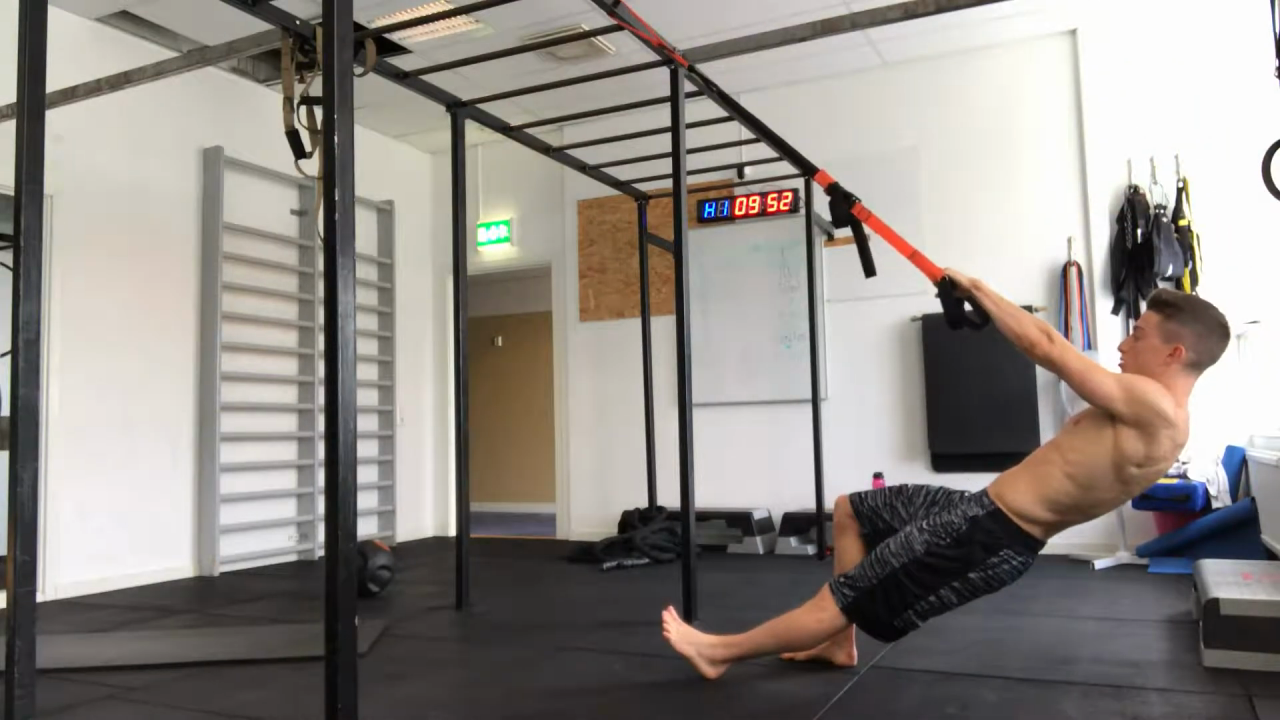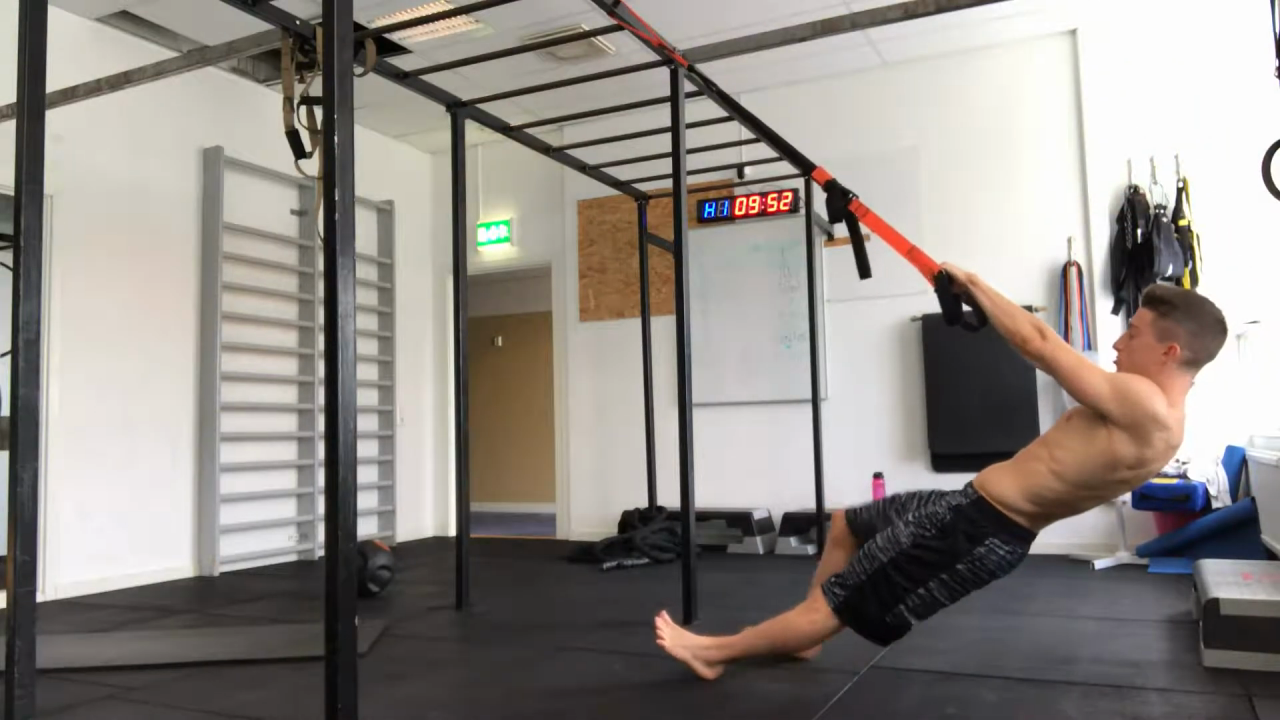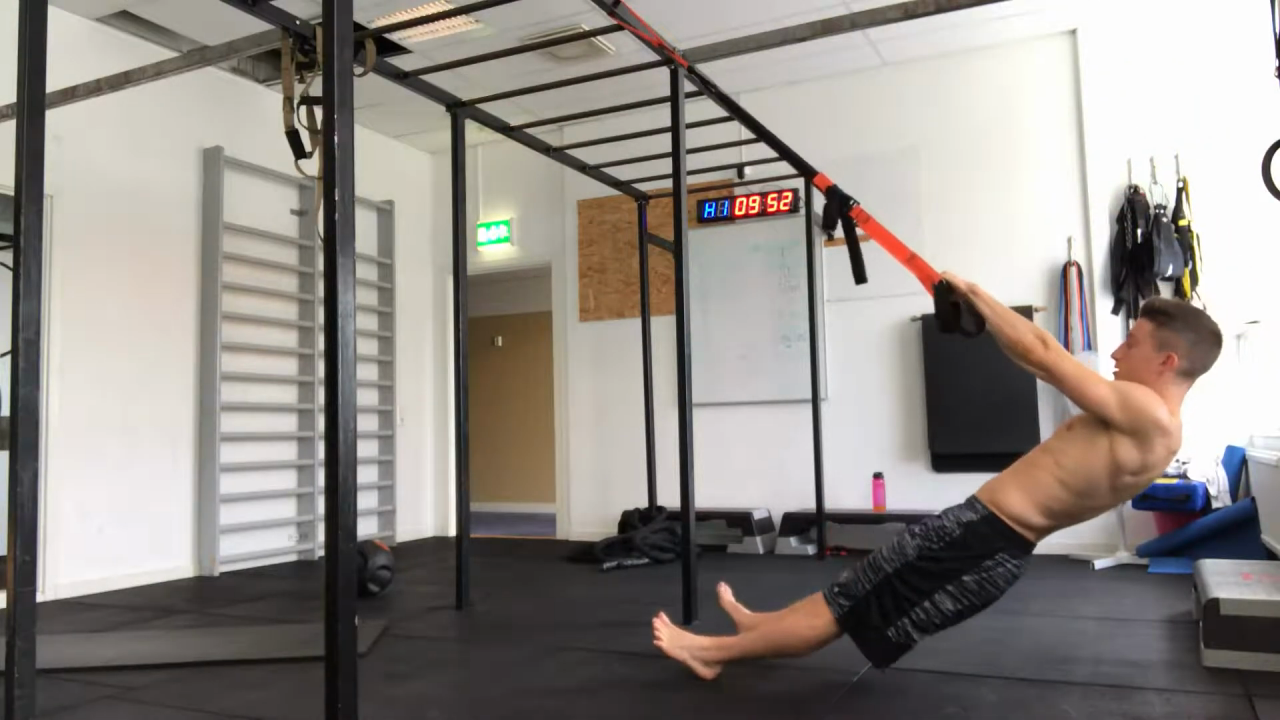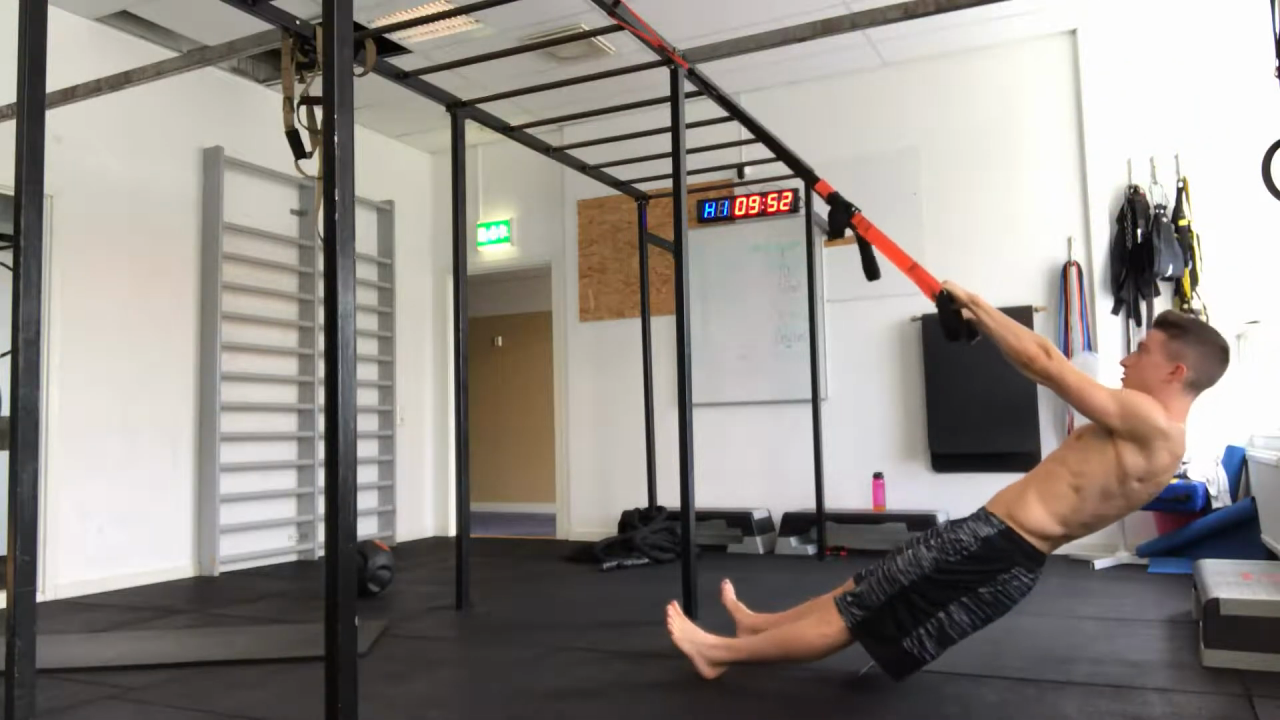
dt=0.5s
person 1, frame 1
left shoulder: (1153, 407)
right shoulder: (1148, 415)
left elbow: (1046, 346)
right elbow: (1055, 352)
left wrist: (976, 287)
right wrist: (981, 300)
left hip: (989, 537)
right hip: (985, 511)
left knee: (837, 601)
right knee: (850, 511)
left ankle: (720, 651)
right ankle: (839, 643)
person 1, frame 2
left shoulder: (1144, 405)
right shoulder: (1150, 413)
left elbow: (1038, 343)
right elbow: (1048, 356)
left wrist: (970, 281)
right wrist: (978, 301)
left hip: (978, 526)
right hip: (986, 519)
left knee: (833, 601)
right knee: (844, 524)
left ankle: (715, 652)
right ankle: (799, 635)
person 1, frame 3
left shoulder: (1147, 415)
right shoulder: (1140, 422)
left elbow: (1042, 354)
right elbow: (1046, 366)
left wrist: (972, 291)
right wrist: (978, 311)
left hip: (984, 540)
right hip: (988, 533)
left knee: (842, 607)
right knee: (852, 587)
left ankle: (715, 651)
right ankle: (758, 623)
person 1, frame 4
left shoulder: (1151, 422)
right shoulder: (1142, 431)
left elbow: (1045, 362)
right elbow: (1049, 373)
left wrist: (972, 301)
right wrist: (980, 323)
left hip: (996, 553)
right hip: (991, 536)
left knee: (850, 615)
right knee: (861, 588)
left ankle: (720, 653)
right ankle: (758, 623)
